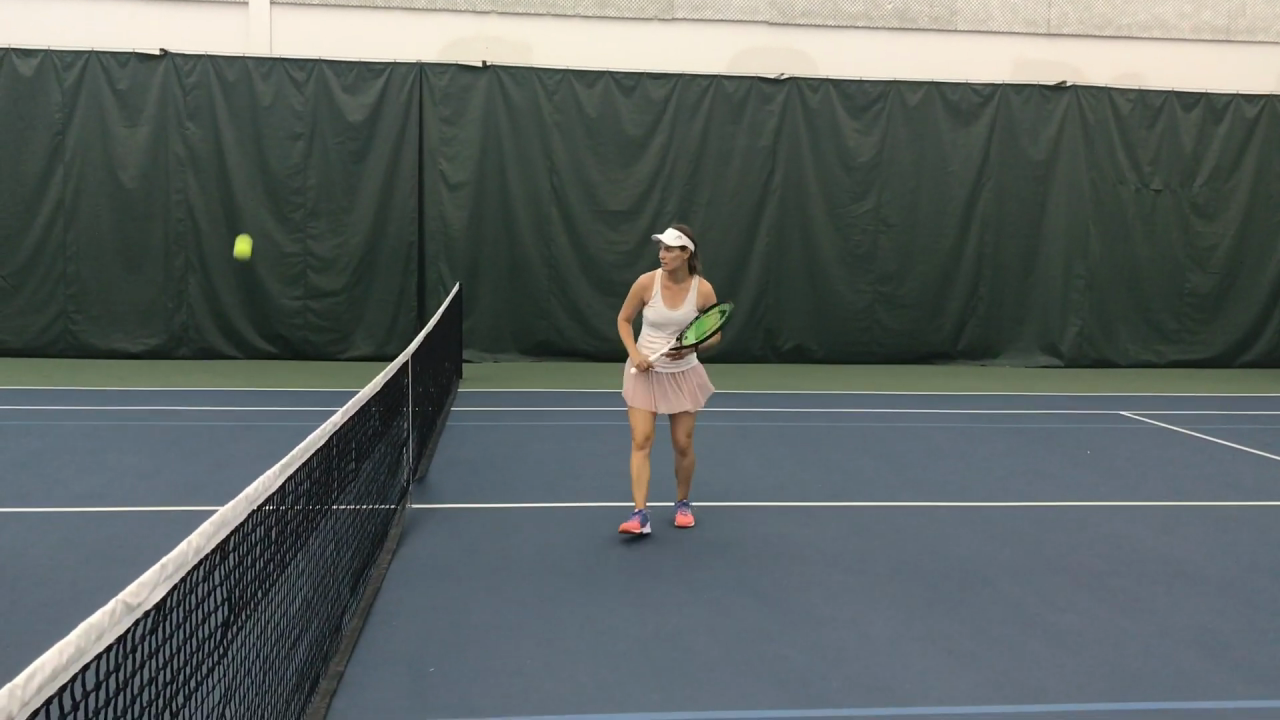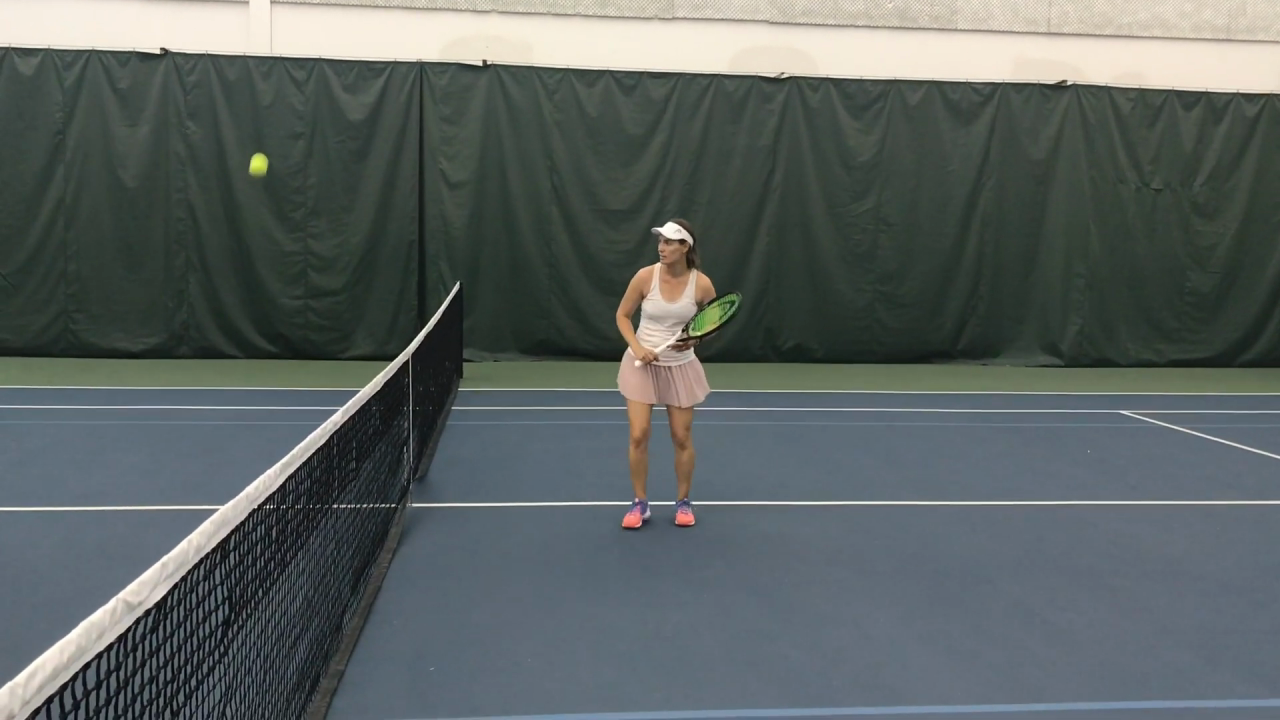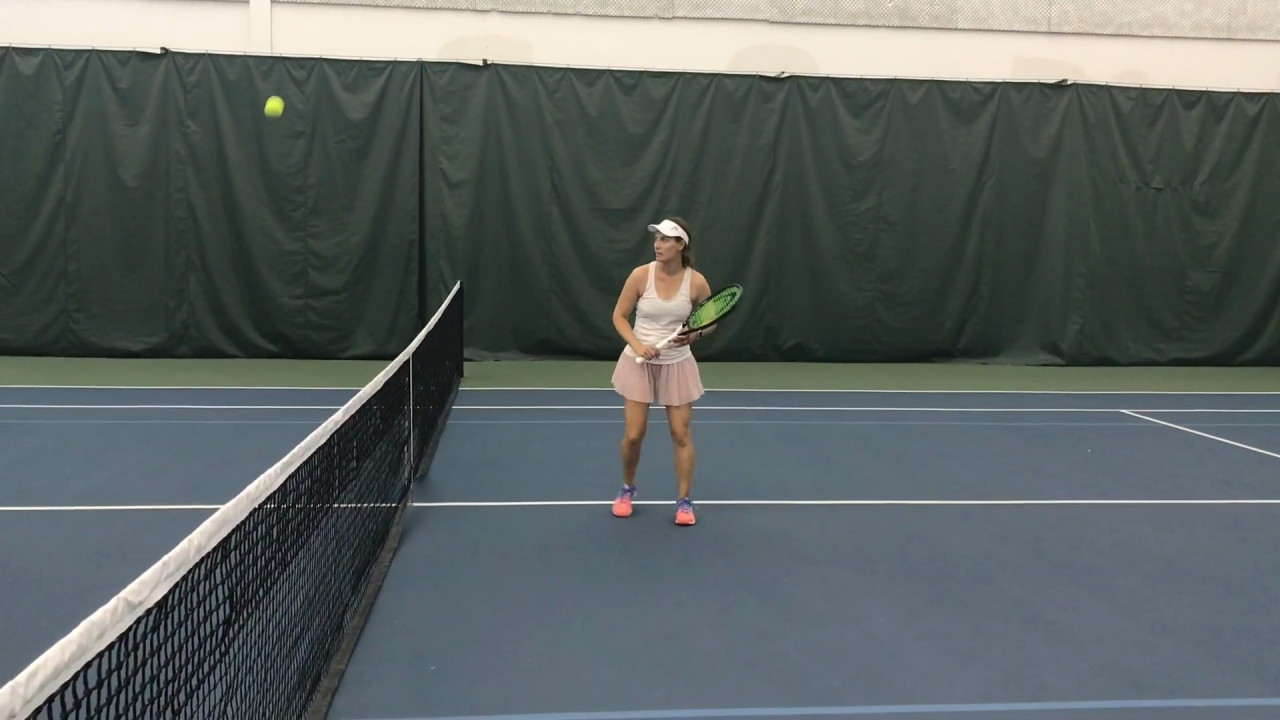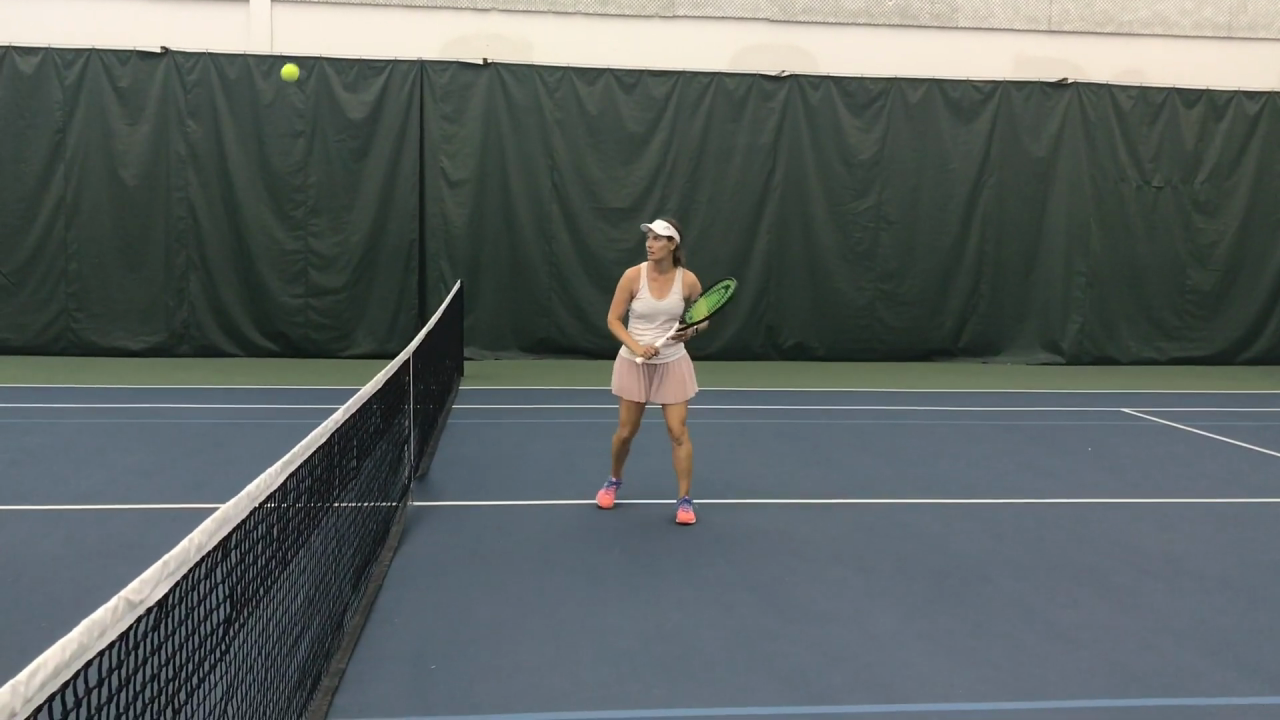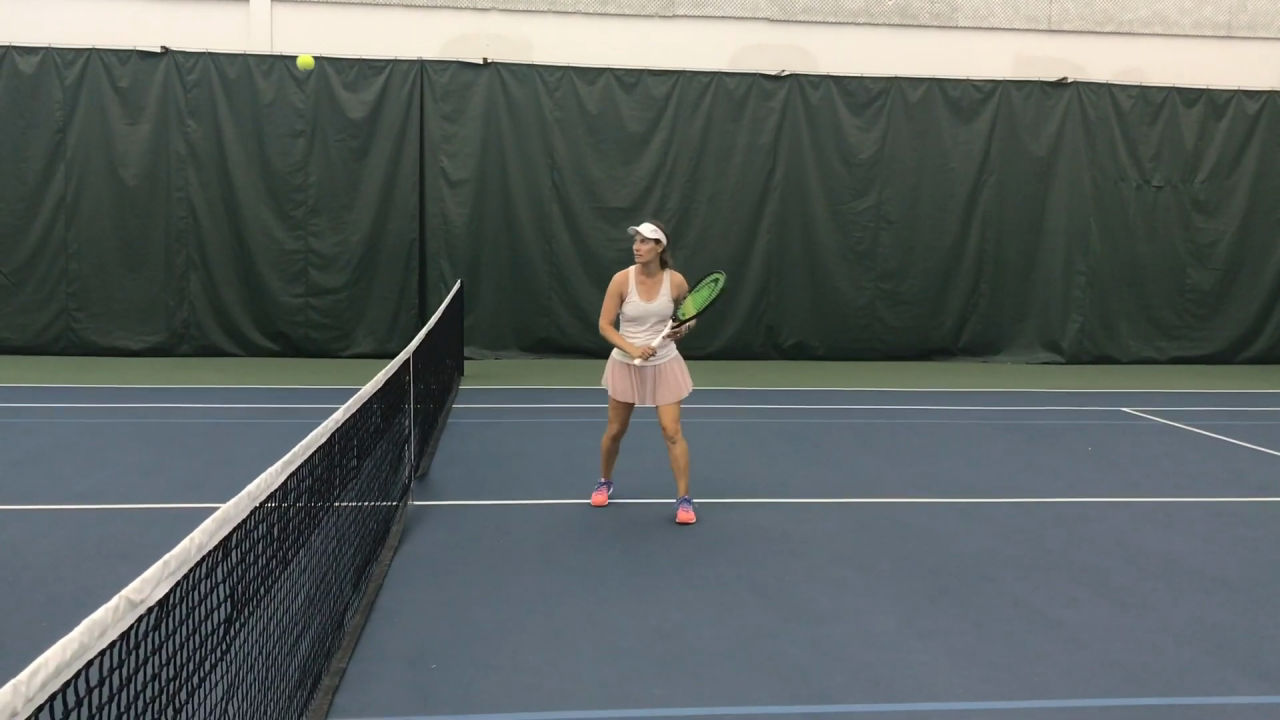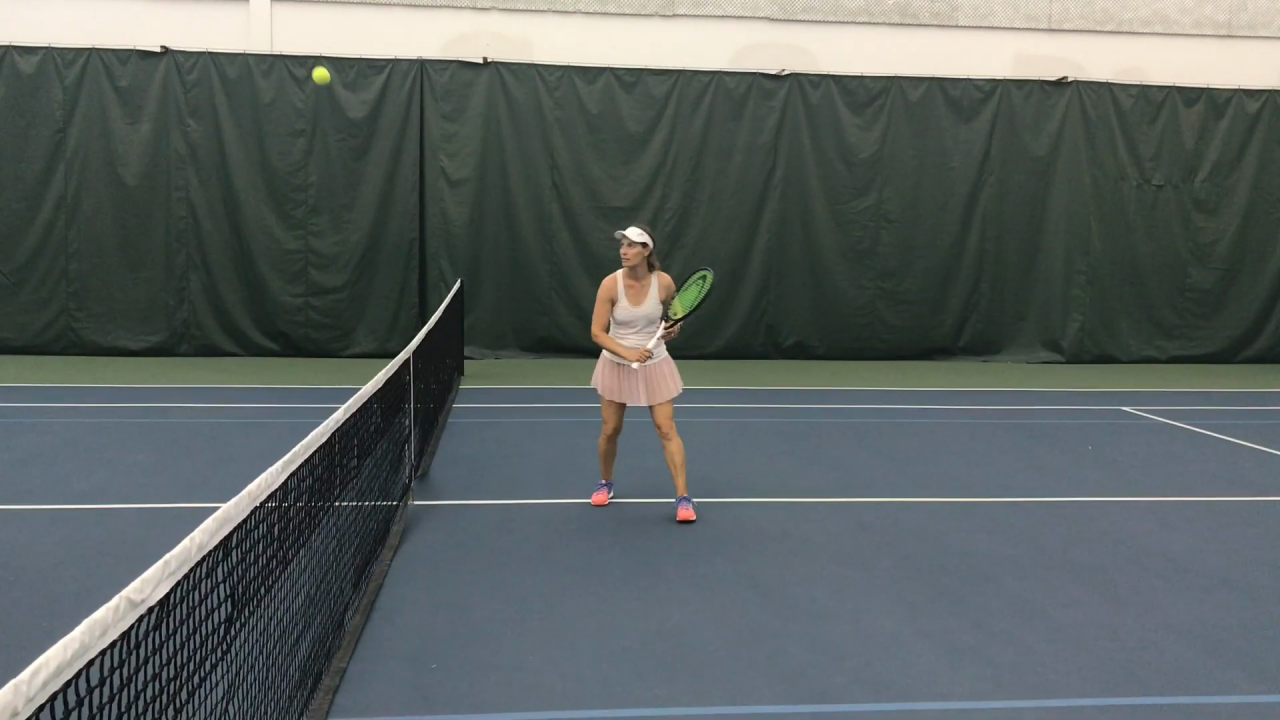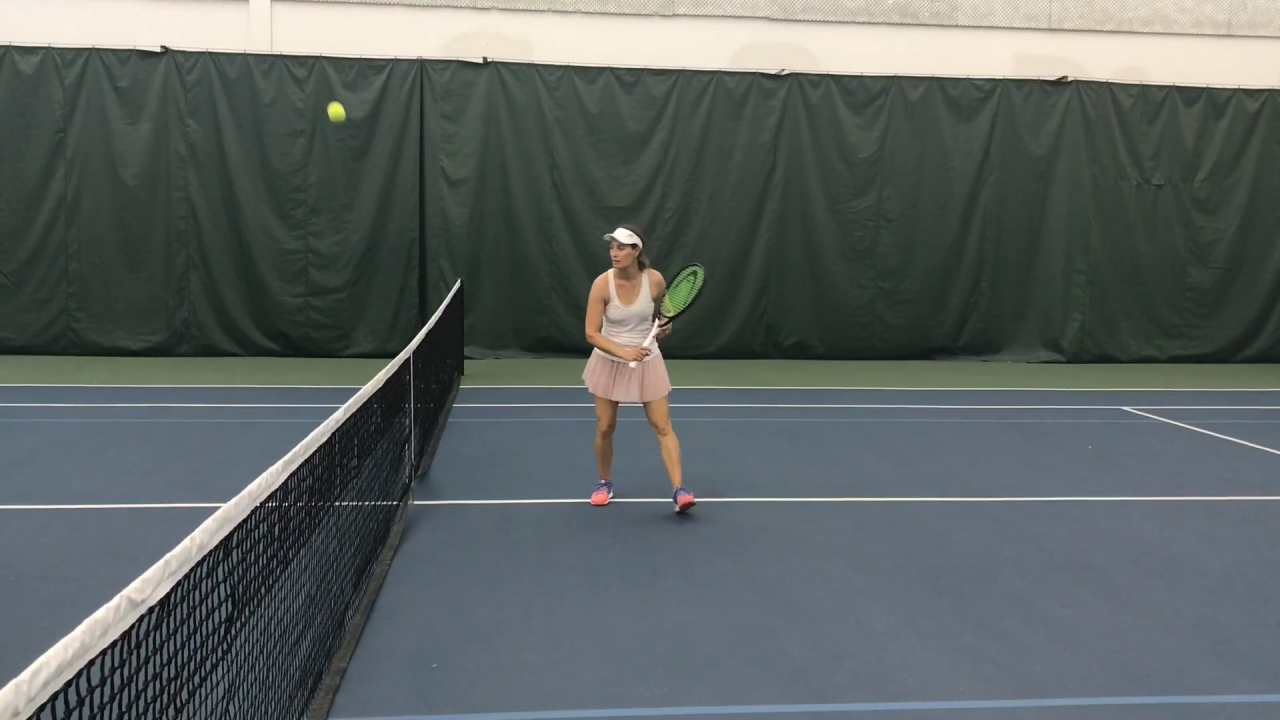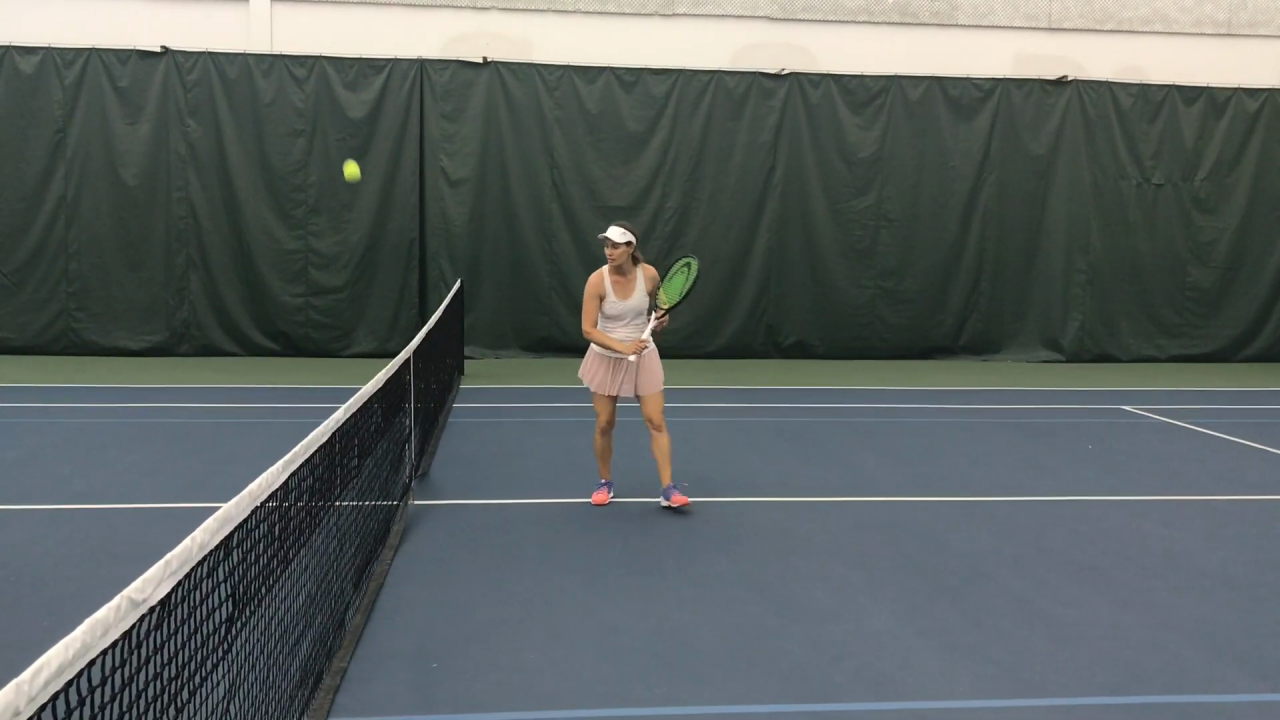
dt=0.1s
person 1, frame 1
left shoulder: (703, 290)
right shoulder: (646, 282)
left elbow: (714, 335)
right elbow: (624, 320)
left wrist: (692, 347)
right wrist: (635, 354)
left hip: (682, 374)
right hip: (646, 373)
left knee: (683, 445)
right knee: (641, 442)
left ankle: (683, 503)
right ankle: (640, 514)
person 1, frame 2
left shoulder: (702, 284)
right shoulder: (645, 276)
right elbow: (622, 316)
left wrist: (695, 339)
right wrist: (637, 348)
left hip: (680, 367)
right hip: (643, 365)
left knee: (682, 438)
right knee: (638, 436)
left ankle: (683, 501)
right ankle: (641, 503)
person 1, frame 3
left shoulder: (697, 282)
right shoulder: (641, 275)
right elbow: (619, 316)
left wrist: (694, 335)
right wrist: (638, 346)
left hip: (677, 365)
right hip: (640, 363)
left knee: (681, 435)
right knee: (634, 435)
left ankle: (684, 500)
right ankle: (628, 489)
person 1, frame 4
left shoulder: (688, 280)
right shoulder: (632, 276)
left elbow: (702, 319)
right elbow: (614, 320)
left wrist: (690, 331)
right wrist: (637, 347)
left hip: (672, 364)
right hip: (634, 363)
left knee: (679, 433)
right knee: (626, 432)
left ankle: (684, 499)
right ankle: (614, 481)
person 1, frame 5
left shoulder: (676, 281)
right shoulder: (621, 280)
left elbow: (690, 317)
right elbow: (605, 325)
left wrist: (682, 329)
right wrist: (632, 349)
left hip: (664, 365)
right hip: (626, 364)
left knee: (673, 432)
right knee: (615, 430)
left ankle: (684, 499)
right ankle: (604, 481)
person 1, frame 6
left shoulder: (664, 283)
right shoulder: (610, 284)
right elbow: (598, 333)
left wrist: (673, 329)
right wrist: (628, 354)
left hip: (656, 364)
right hip: (617, 365)
left knee: (667, 431)
right knee: (610, 430)
left ankle: (683, 498)
right ankle: (605, 483)
person 1, frame 7
left shoulder: (655, 279)
right shoulder: (602, 284)
right elbow: (591, 333)
left wrist: (665, 326)
right wrist: (624, 353)
left hip: (647, 362)
right hip: (609, 362)
left knee: (662, 426)
right knee: (605, 428)
left ankle: (680, 490)
right ankle: (604, 483)
person 1, frame 8
left shoulder: (649, 274)
right shoulder: (597, 281)
right elbow: (588, 330)
left wrist: (660, 320)
right wrist: (623, 348)
left hip: (643, 359)
right hip: (606, 359)
left knee: (657, 422)
right knee: (604, 424)
left ankle: (669, 488)
right ankle: (605, 482)
